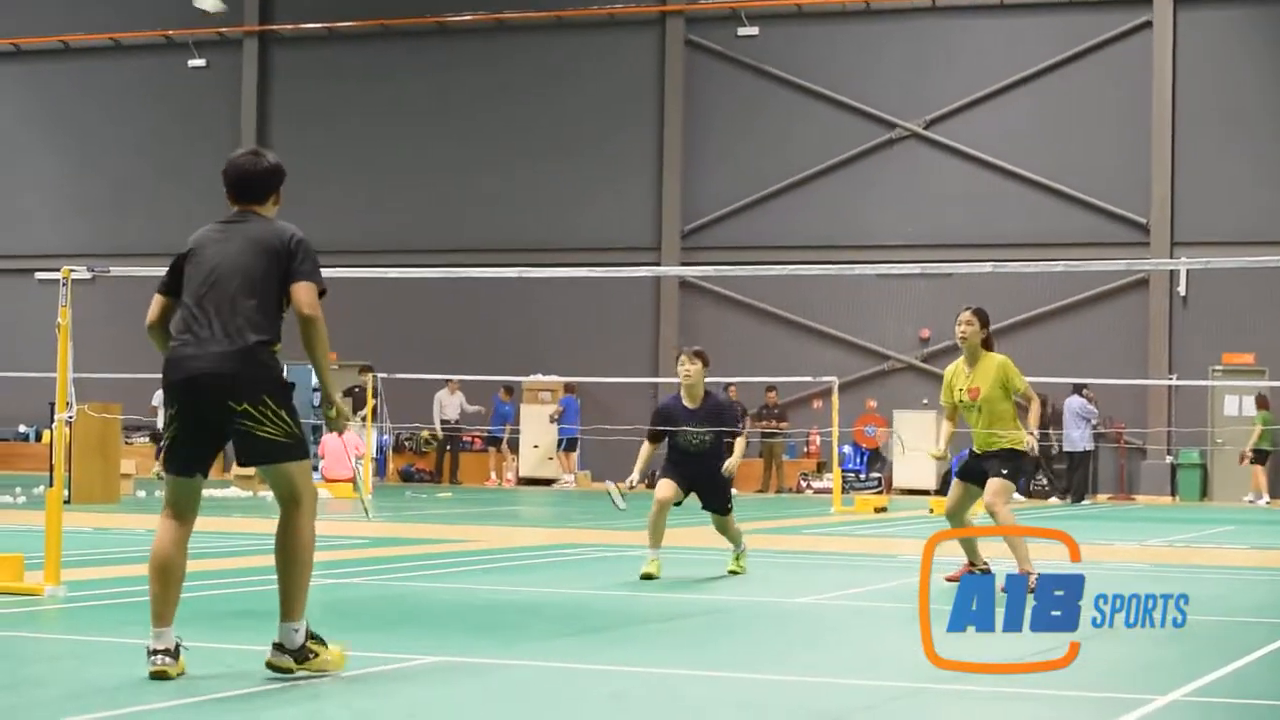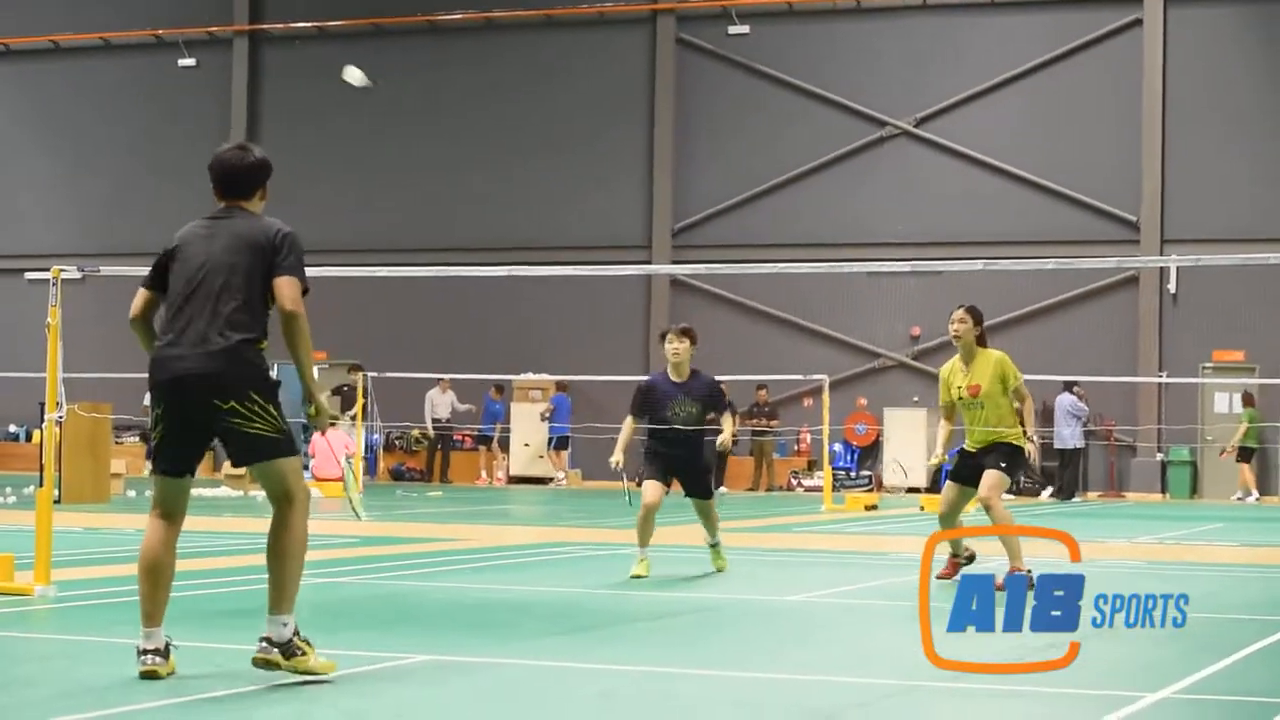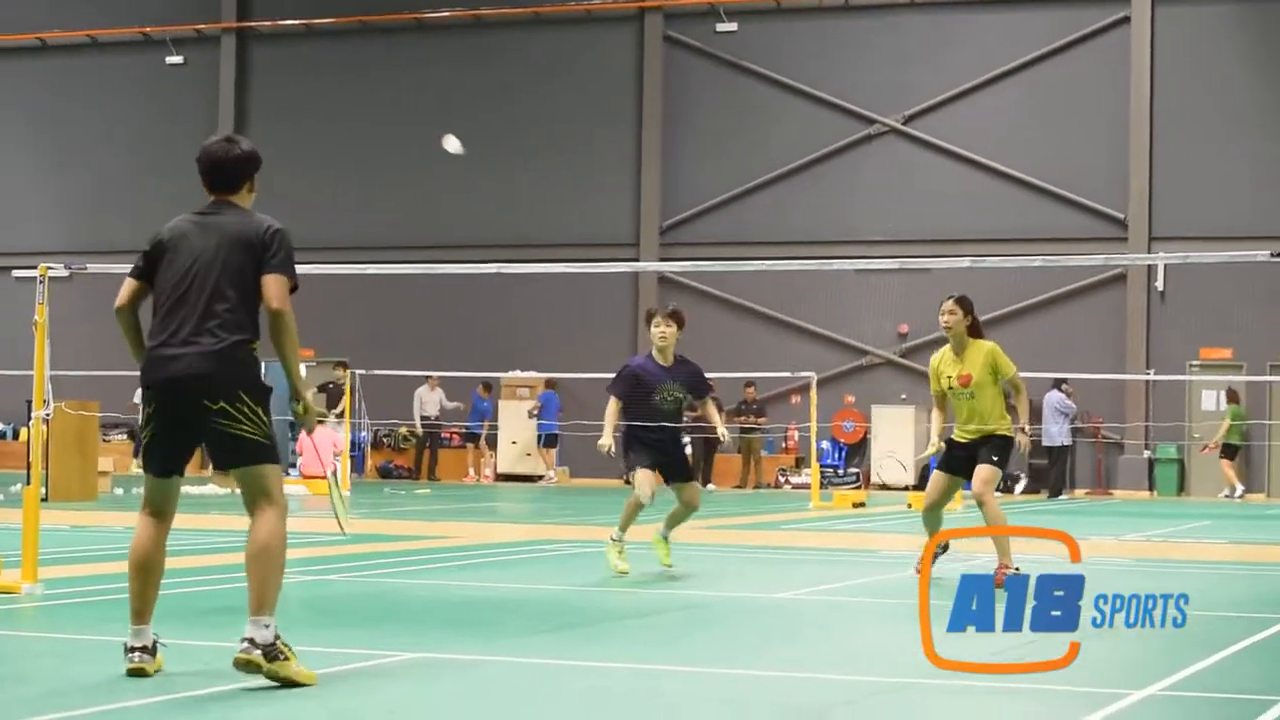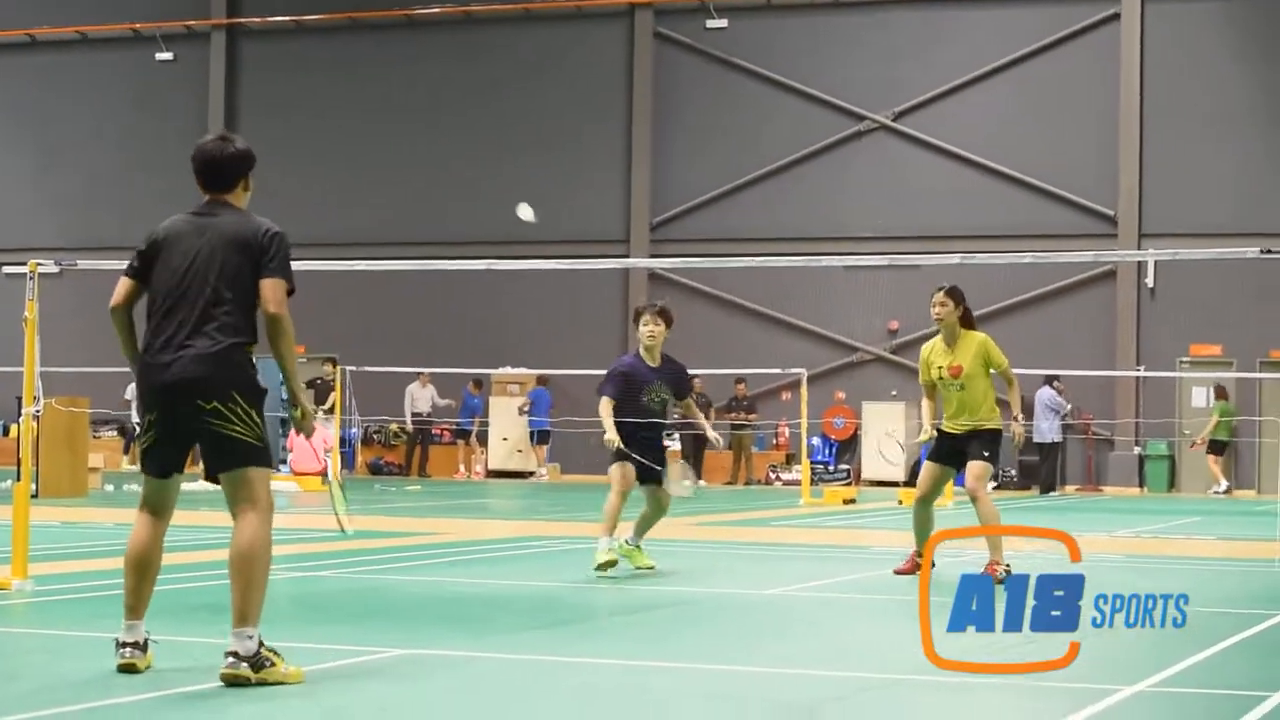
dt=0.1s
person 1, frame 1
left shoulder: (198, 241)
right shoulder: (289, 239)
left elbow: (155, 320)
right elbow: (307, 312)
right wrist: (330, 389)
left hip: (184, 377)
right hip: (248, 375)
left knee: (177, 512)
right knee: (299, 499)
left ankle: (162, 647)
right ankle: (291, 640)
person 1, frame 2
left shoulder: (183, 237)
right shoulder: (275, 235)
left elbow: (138, 315)
right elbow: (289, 308)
right wrist: (311, 389)
left hip: (170, 377)
right hip: (234, 373)
left knee: (165, 511)
right knee: (291, 496)
left ankle: (152, 647)
right ankle: (279, 635)
person 1, frame 3
left shoulder: (170, 232)
right shoulder: (266, 232)
left elbow: (124, 306)
right elbow: (276, 308)
right wrist: (298, 387)
left hip: (163, 379)
right hip: (225, 378)
left knee: (155, 511)
right knee: (267, 504)
left ankle: (140, 644)
right ankle: (261, 642)
person 1, frame 4
left shoulder: (165, 232)
right shoulder: (263, 234)
left elbow: (119, 304)
right elbow: (274, 312)
left wrist: (141, 366)
right wrist: (297, 392)
left hip: (161, 381)
right hip: (221, 378)
left knee: (153, 508)
right knee: (252, 508)
left ankle: (131, 640)
right ankle: (244, 650)
person 2, frame 1
left shoulder: (1001, 364)
right shoulder: (951, 372)
left elbow: (1033, 401)
right elbow: (949, 418)
left wrist: (1030, 434)
right wrist: (942, 445)
left hip: (1010, 449)
right hip: (979, 450)
left knee: (993, 504)
right knee: (952, 510)
left ankle: (1028, 573)
right ankle: (977, 563)
person 2, frame 2
left shoulder: (998, 360)
right shoulder: (947, 371)
left elbow: (1026, 399)
right elbow: (947, 418)
left wrist: (1030, 437)
right wrist: (940, 449)
left hip: (1006, 444)
right hip: (972, 449)
left knee: (988, 497)
right knee: (945, 513)
left ankle: (1019, 569)
right ankle: (960, 553)
person 2, frame 3
left shoulder: (989, 351)
right shoulder: (937, 360)
left elbow: (1019, 389)
right elbow: (939, 406)
left wrist: (1023, 427)
right wrist: (934, 438)
left hip: (995, 436)
right hip: (960, 440)
left knee: (981, 492)
right knee: (930, 504)
left ankle: (1007, 567)
right ankle: (936, 544)
person 2, frame 4
left shoulder: (981, 342)
right shoulder: (928, 351)
left elbow: (1011, 380)
left wrist: (1017, 418)
right wrist: (927, 426)
left hip: (984, 429)
right hip: (949, 431)
left knee: (975, 489)
right knee: (922, 495)
left ankle: (999, 564)
right ankle: (920, 556)
person 3, frame 1
left shoulder: (720, 406)
right shoulder: (666, 408)
left elbow: (740, 437)
right elbow: (651, 443)
left wrist: (735, 459)
right wrist: (636, 473)
left hip: (712, 473)
right hip: (678, 468)
left knee: (724, 525)
right knee: (662, 499)
left ankle: (739, 552)
right ankle: (652, 559)
person 3, frame 2
left shoulder: (706, 384)
right shoulder: (651, 385)
left elbow: (724, 413)
right elbow: (632, 419)
left wrist: (727, 432)
right wrist: (619, 450)
left hip: (693, 458)
right hip: (658, 455)
left knee: (706, 512)
right knee: (650, 502)
left ankle: (714, 542)
right ankle: (642, 556)
person 3, frame 3
left shoulder: (690, 370)
right shoulder: (636, 368)
left elbow: (705, 401)
right elbow: (614, 402)
left wrist: (719, 425)
right wrist: (607, 433)
left hip: (671, 444)
right hip: (638, 442)
left knee: (691, 501)
right knee: (644, 494)
left ankle: (663, 536)
right ankle: (617, 540)
person 3, frame 4
left shoulder: (675, 369)
right shoulder: (625, 367)
left elbow: (686, 403)
right elbow: (605, 403)
left wrist: (707, 429)
right wrist: (610, 430)
left hip: (653, 442)
right hip: (625, 442)
left knee: (660, 503)
right knee: (621, 485)
left ankle: (631, 545)
right ankle: (605, 547)
